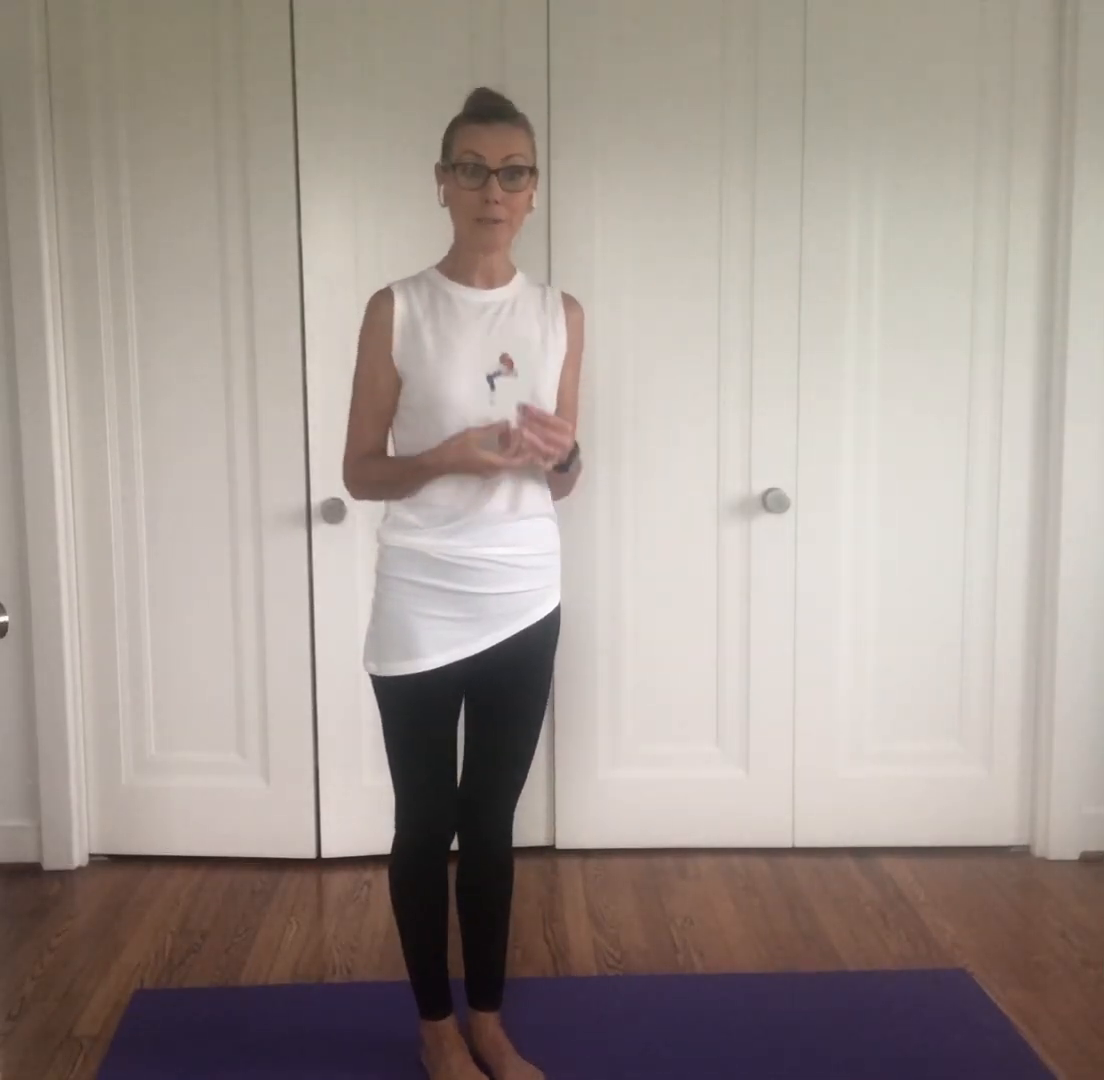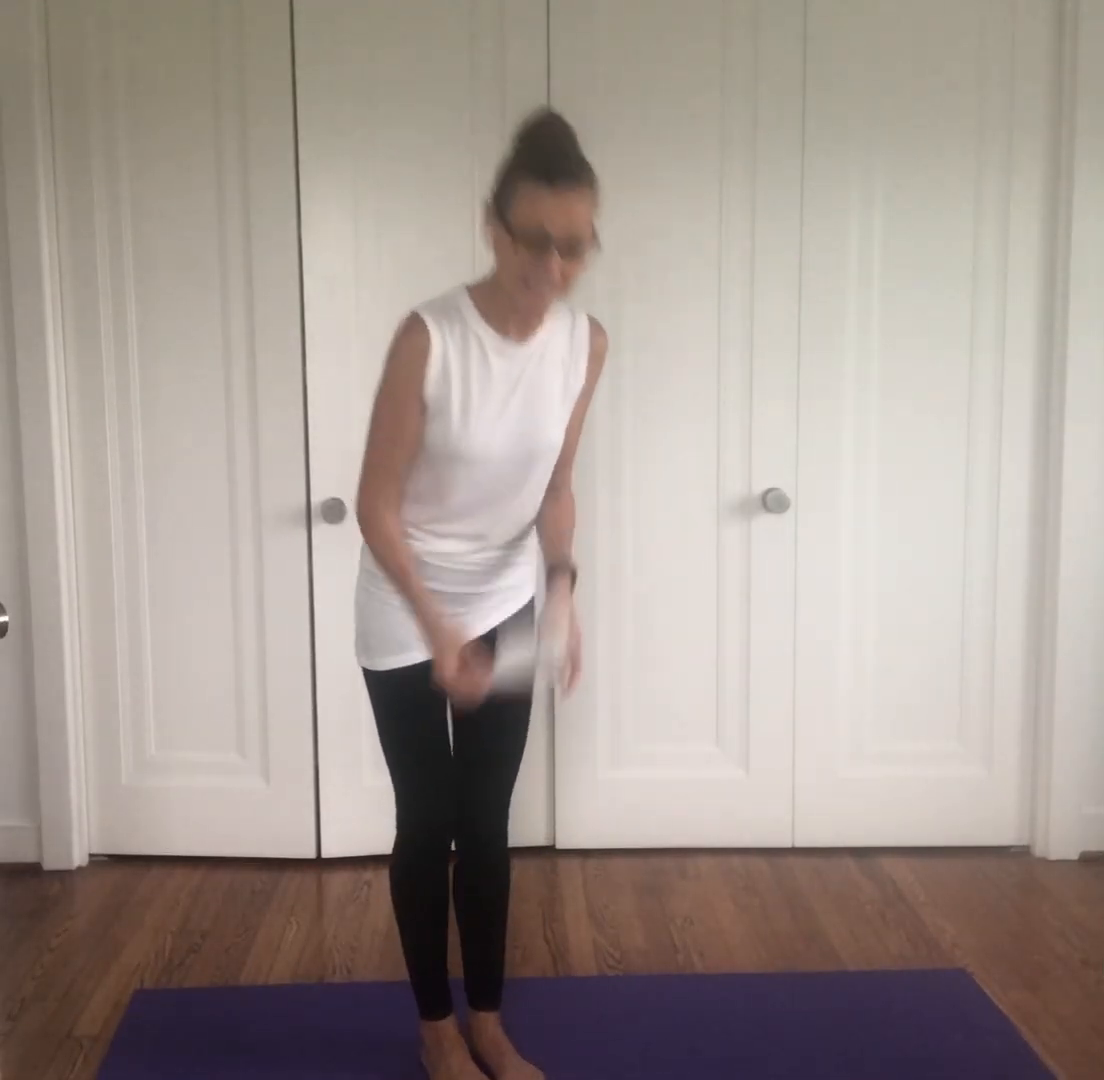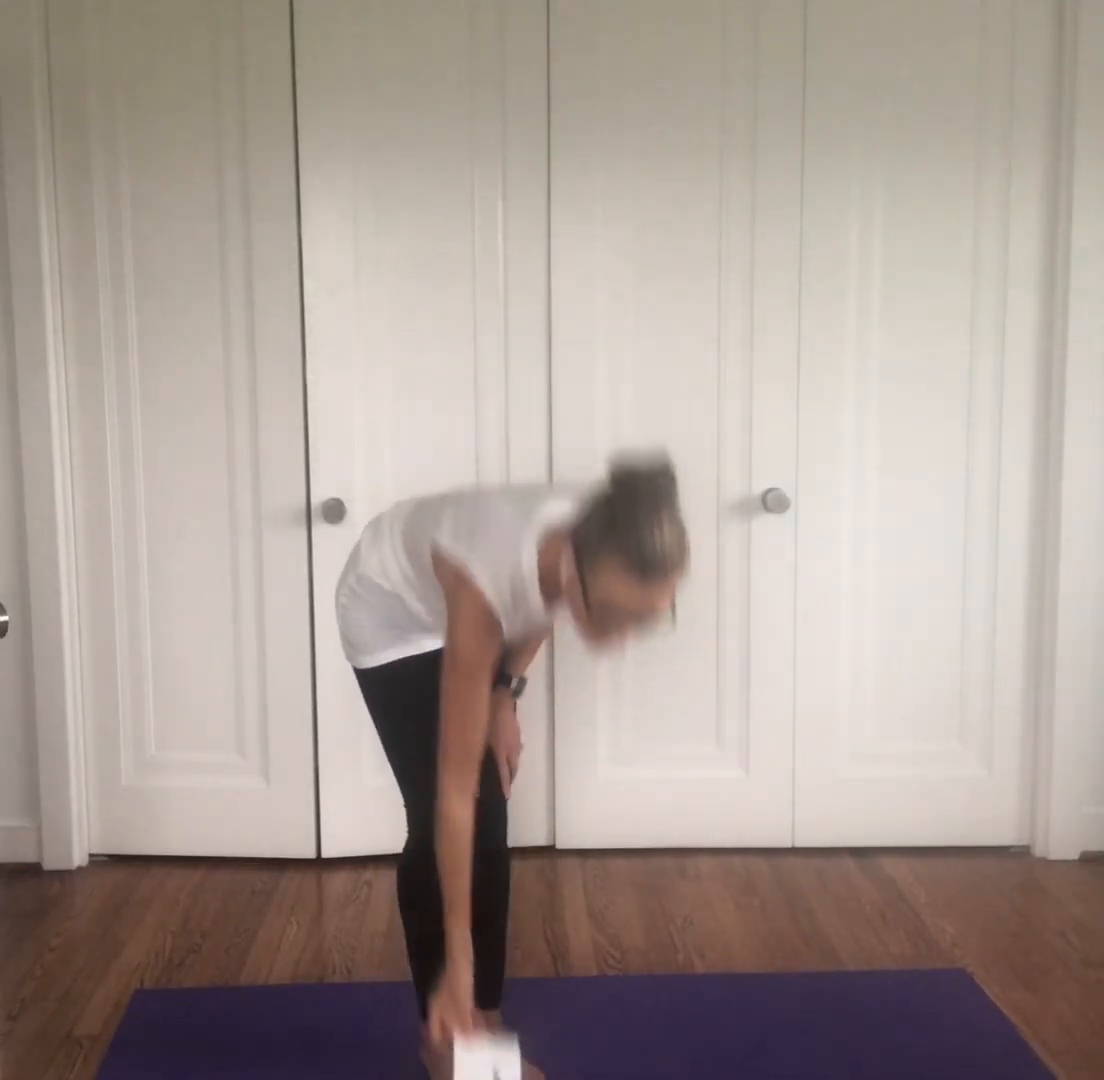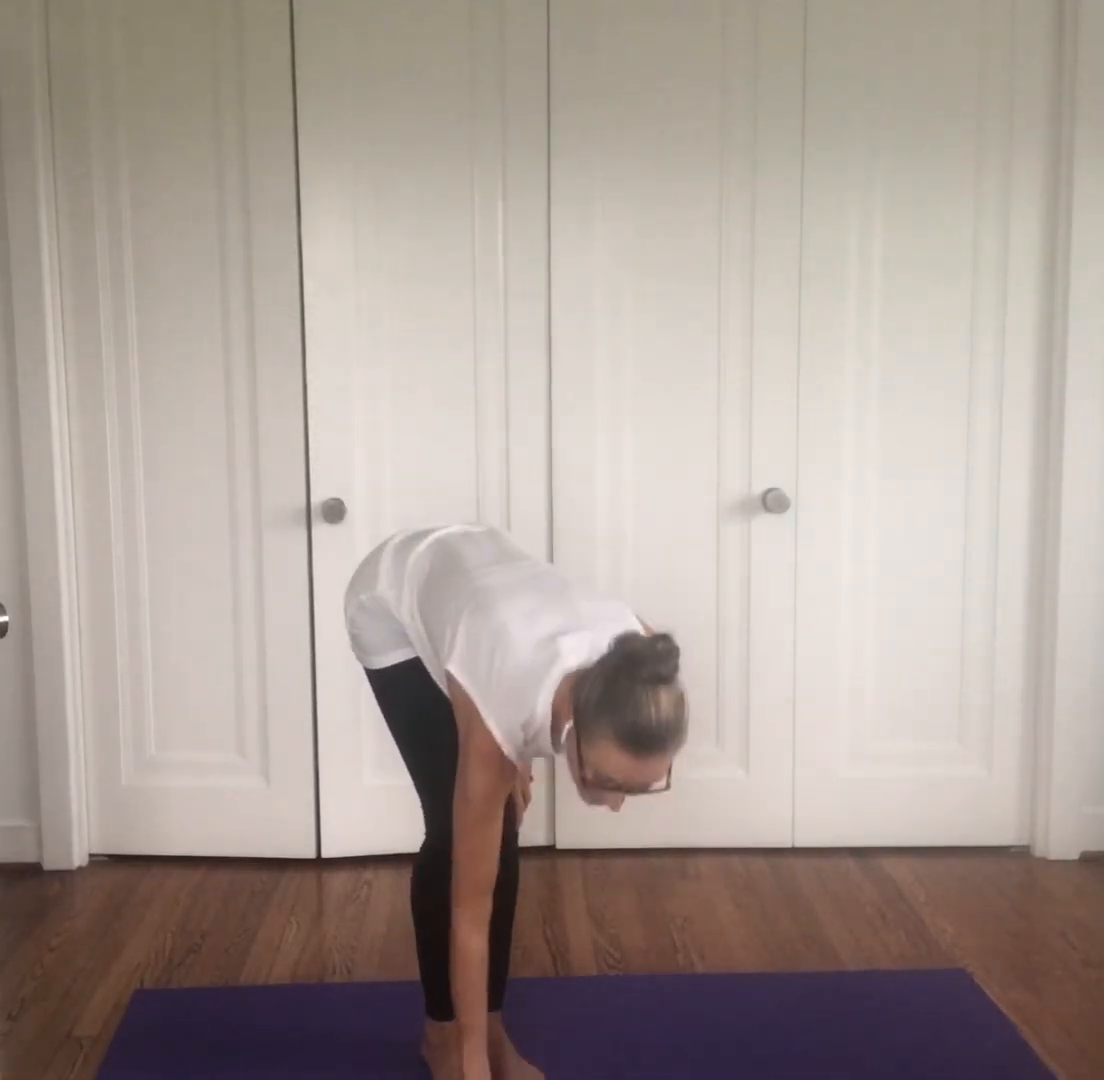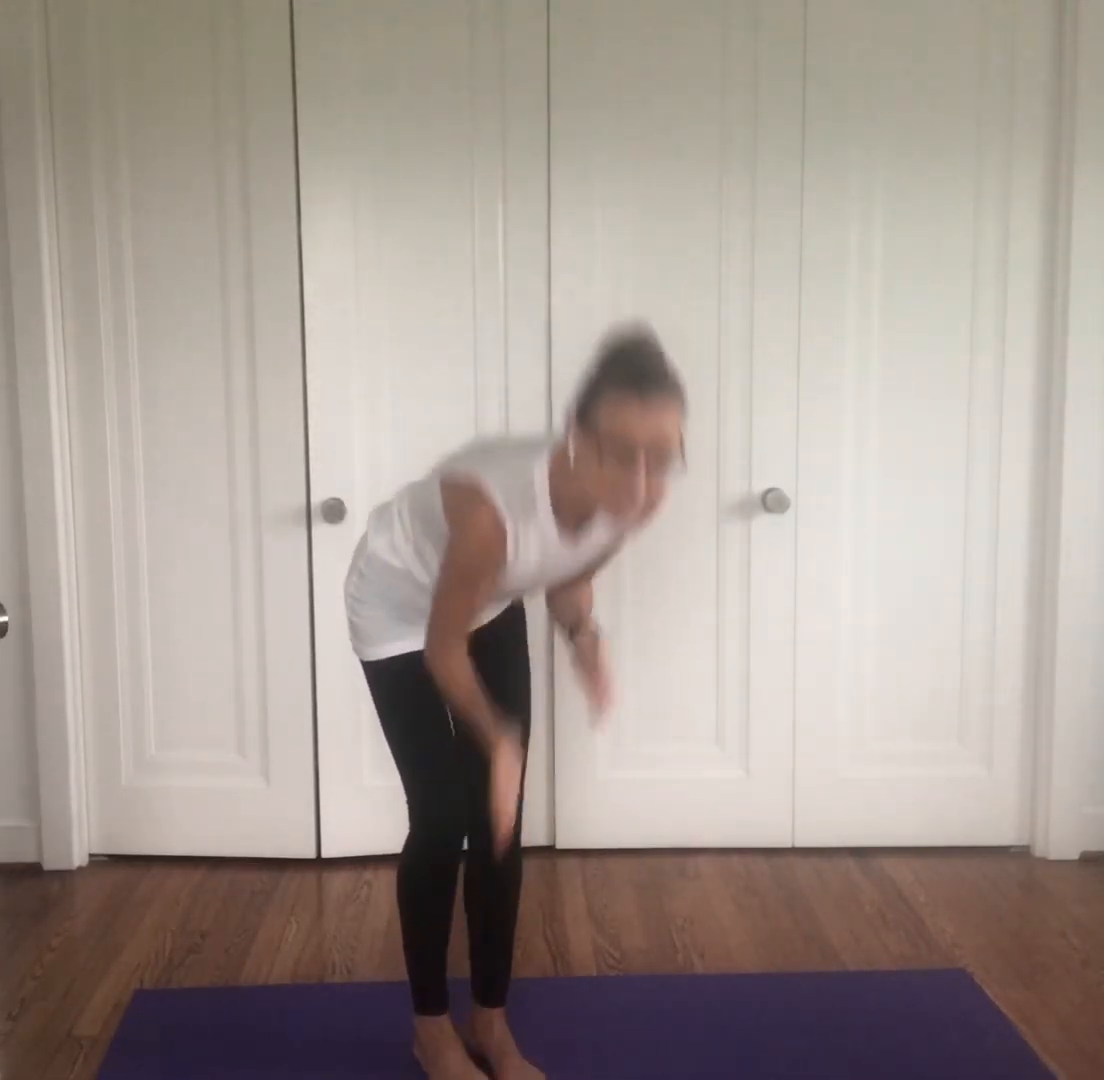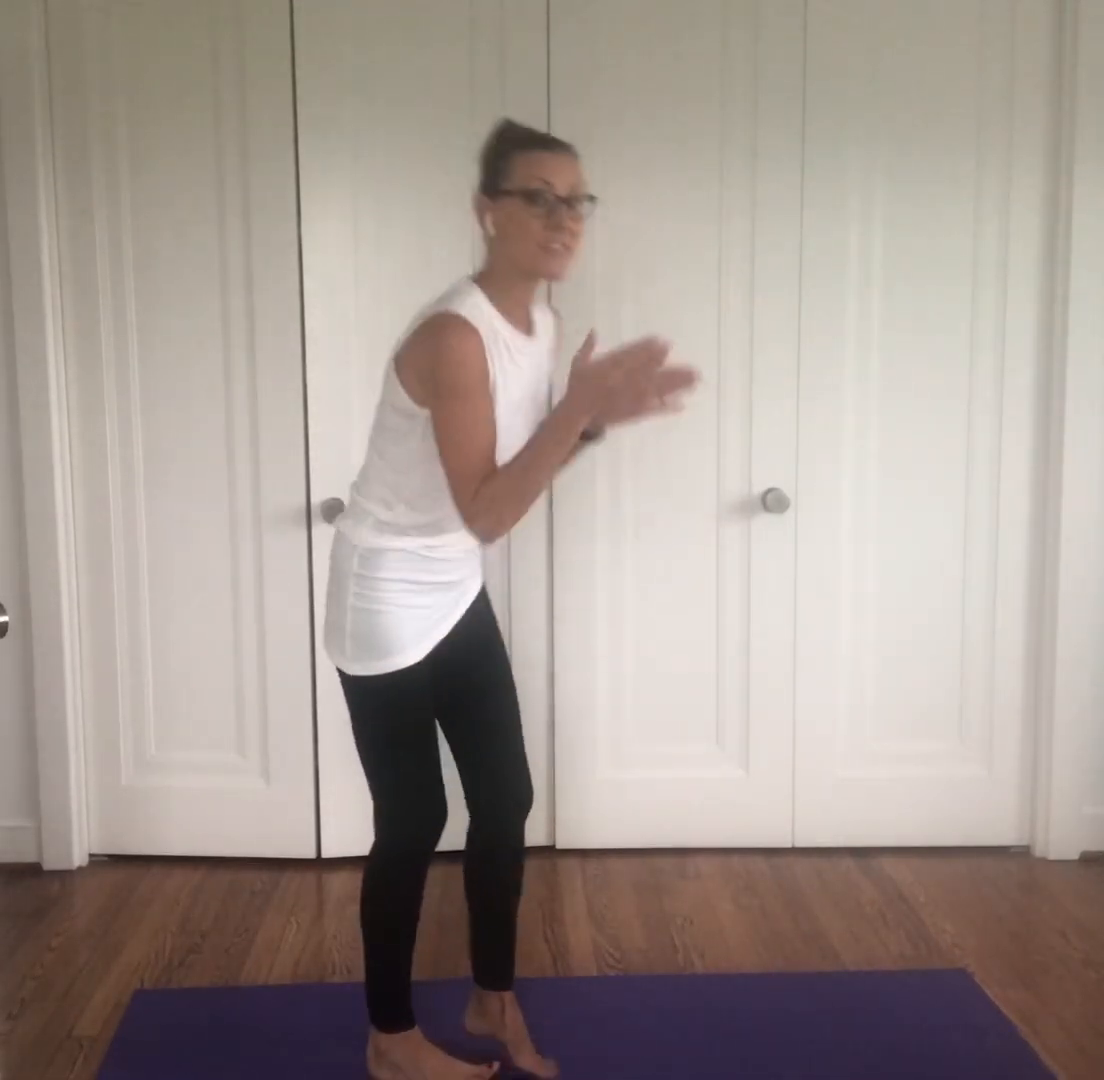
dt=0.4s
person 1, frame 1
left shoulder: (561, 315)
right shoulder: (396, 311)
left elbow: (564, 479)
right elbow: (360, 472)
left wrist: (559, 453)
right wrist: (442, 457)
left hip: (524, 607)
right hip: (421, 611)
left knee: (491, 823)
right knee: (426, 825)
person 1, frame 2
left shoulder: (584, 342)
right shoulder: (427, 337)
left elbow: (554, 485)
right elbow: (377, 508)
left wrist: (561, 585)
right wrist: (435, 631)
left hip: (501, 610)
right hip: (403, 610)
left knee: (487, 823)
right knee: (427, 826)
person 1, frame 3
left shoulder: (614, 554)
right shoulder: (485, 580)
right elbow: (453, 796)
left wrist: (506, 691)
right wrist: (456, 970)
right hip: (391, 615)
left knee: (490, 820)
right knee: (437, 818)
left ankle: (490, 1016)
right ankle: (441, 1026)
person 1, frame 4
left shoulder: (630, 668)
right shoulder: (498, 714)
right elbow: (467, 910)
right hip: (393, 608)
left knee: (500, 830)
right knee: (453, 827)
left ankle: (493, 1026)
right ankle: (441, 1031)
person 1, frame 5
left shoulder: (630, 492)
right shoulder: (490, 504)
right elbow: (443, 649)
left wrist: (582, 638)
right wrist: (497, 742)
left hip: (489, 610)
right hip: (400, 606)
left knee: (498, 822)
right knee: (442, 820)
left ankle: (490, 1017)
person 1, frame 6
left shoulder: (536, 323)
right shoulder: (454, 337)
right elbow: (485, 510)
left wrist: (598, 417)
right wrist: (578, 411)
left hip: (454, 594)
right hip: (388, 600)
left knee: (505, 797)
right knee: (412, 822)
left ankle: (494, 998)
